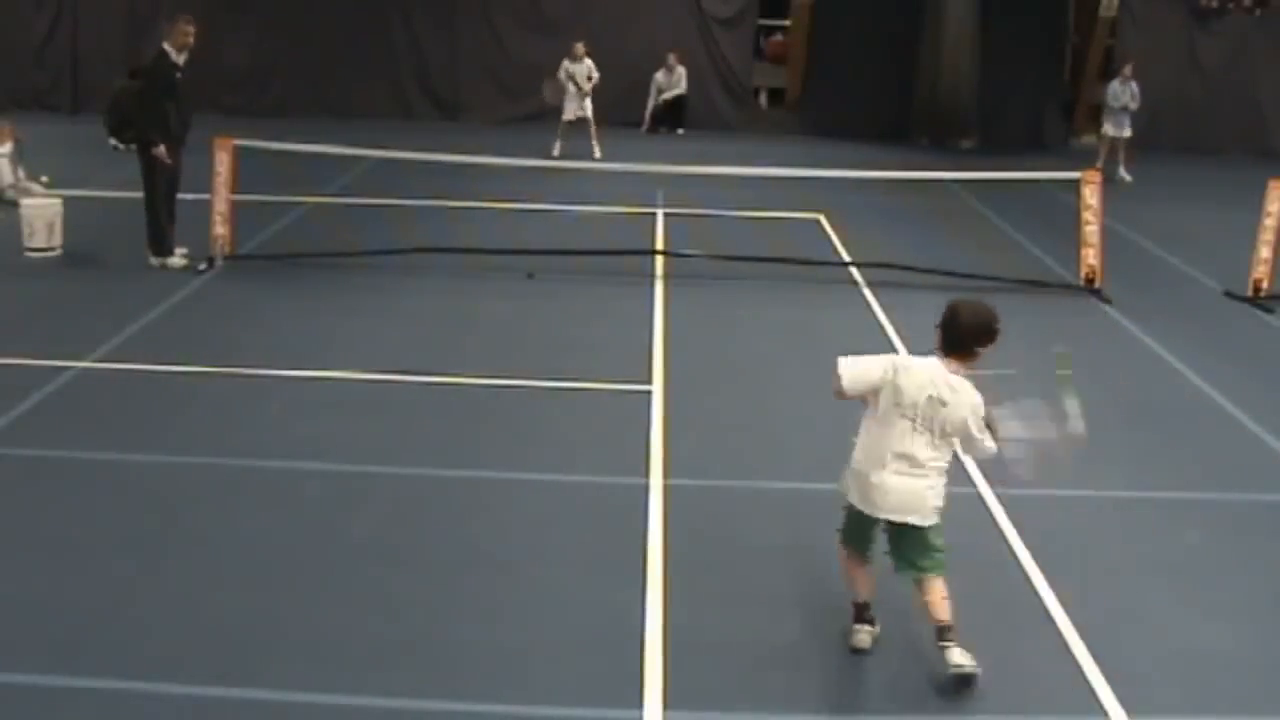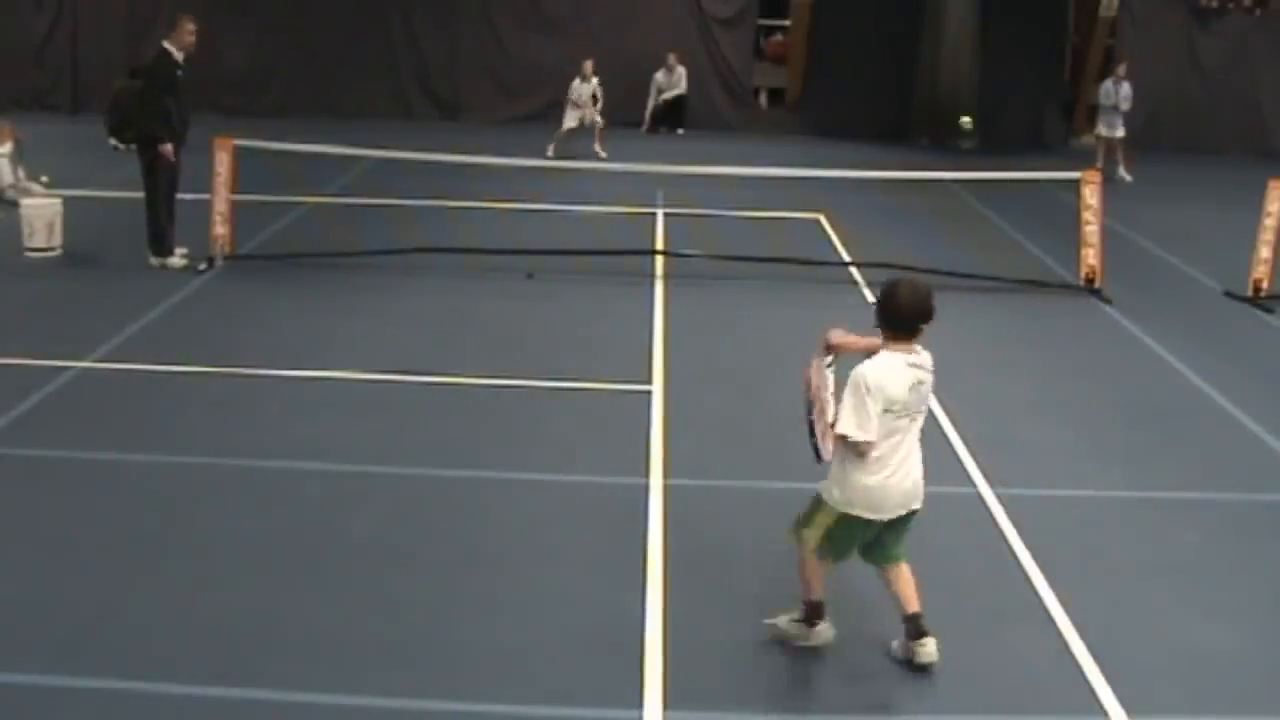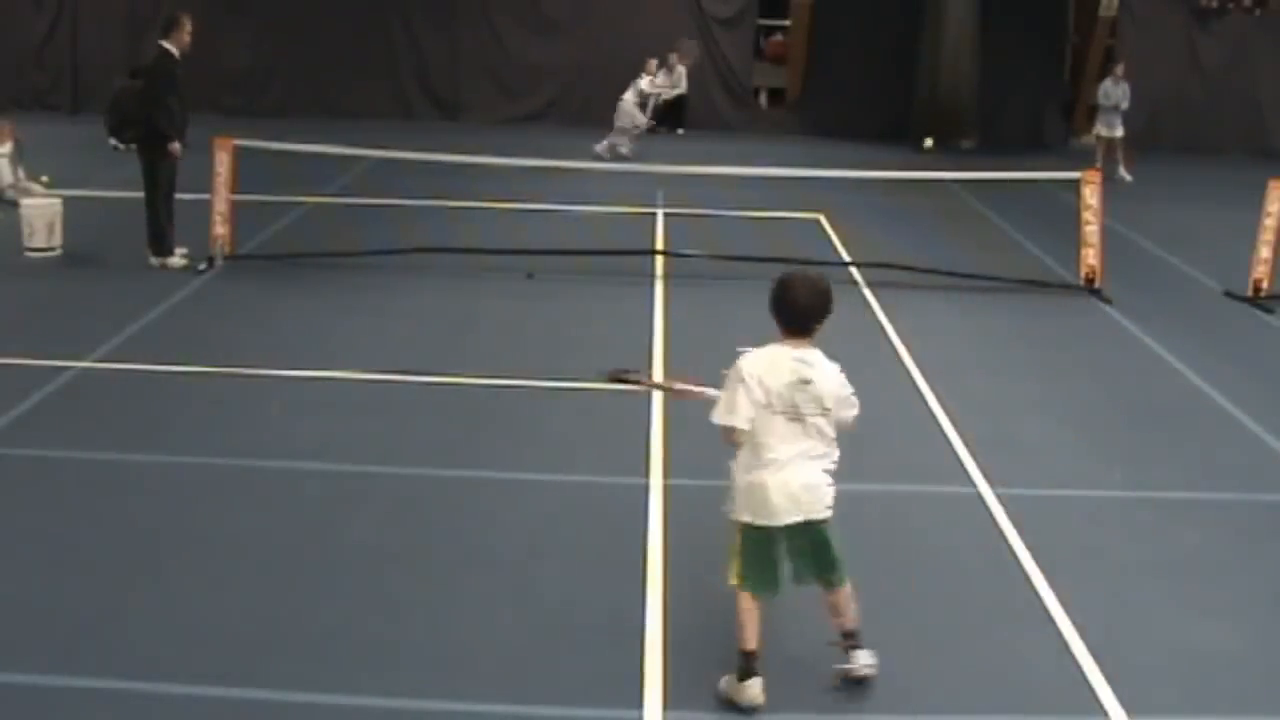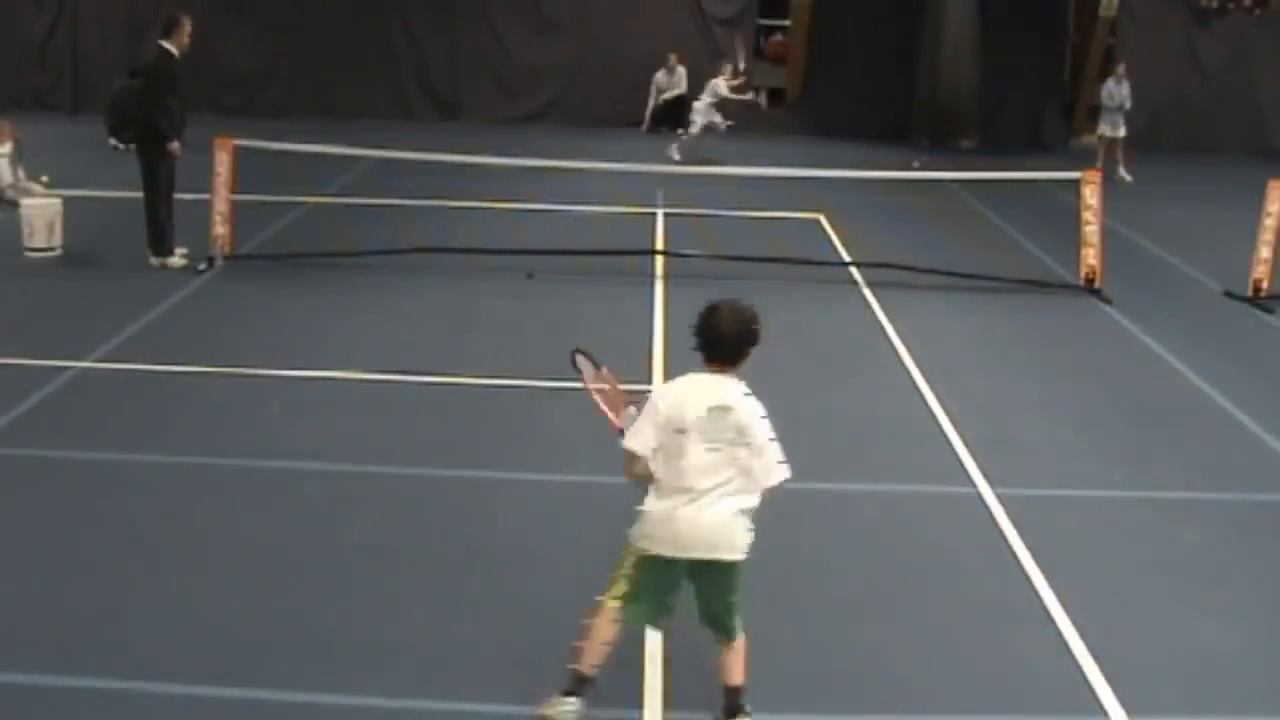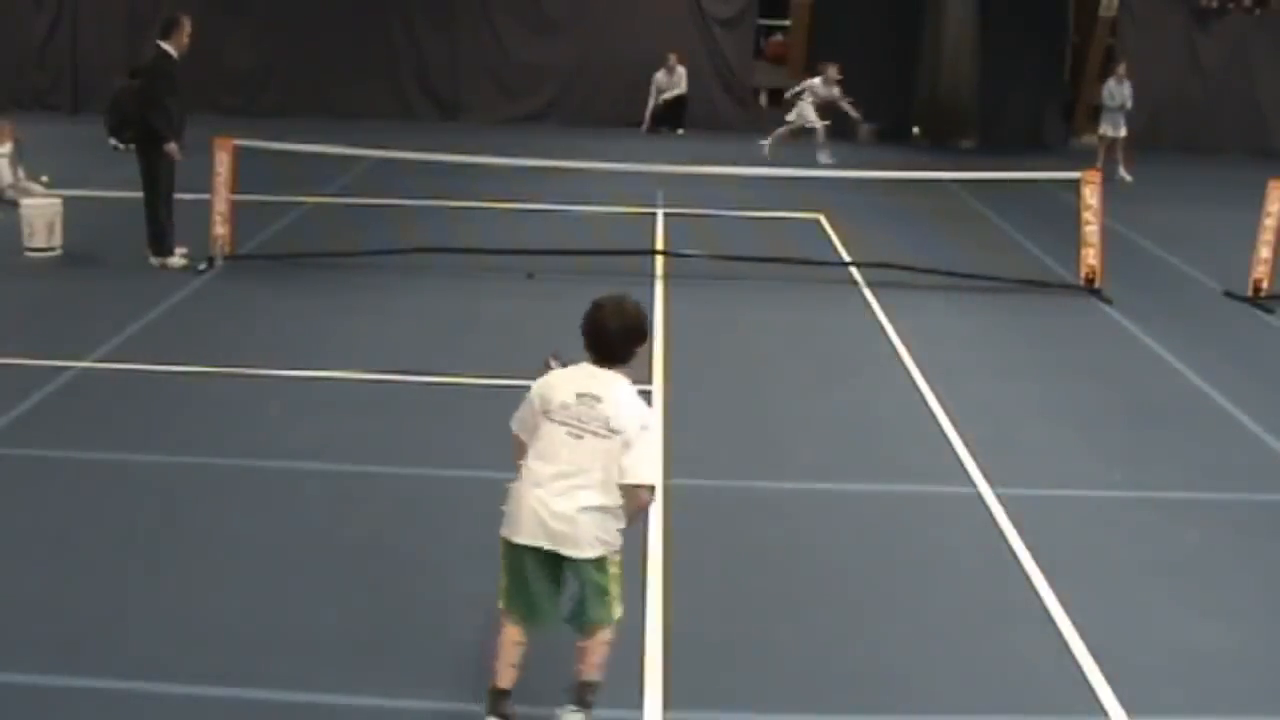
dt=0.3s
person 1, frame 1
left shoulder: (899, 367)
right shoulder: (972, 402)
left elbow: (839, 384)
right elbow: (983, 451)
left wrist: (874, 396)
right wrist: (990, 436)
left hip: (869, 483)
right hip: (919, 498)
left knee: (856, 549)
right knee: (927, 571)
left ankle: (863, 624)
right ankle: (949, 646)
person 1, frame 2
left shoulder: (867, 375)
right shoulder: (924, 362)
left elbow: (857, 445)
right elbow: (889, 349)
left wrist: (835, 423)
right wrist: (856, 343)
left hip: (861, 490)
right hip: (908, 489)
left knee: (811, 542)
right knee: (890, 557)
left ankle: (813, 621)
right ankle: (919, 638)
person 1, frame 3
left shoulder: (750, 366)
right shoulder: (831, 374)
left elbow: (736, 436)
right elbow: (846, 418)
left hip: (759, 494)
right hip: (813, 495)
left knee: (748, 586)
right knee: (831, 578)
left ankle: (748, 679)
right ankle: (856, 651)
person 1, frame 4
left shoulder: (668, 395)
right shoulder: (753, 413)
left elbow: (638, 468)
right elbow: (763, 485)
left hip: (666, 526)
right hip: (723, 536)
left knee: (614, 609)
right knee: (729, 630)
person 1, frame 5
left shoulder: (549, 383)
right shoulder: (636, 412)
left elbow: (522, 448)
right elbow: (640, 495)
right wrist: (619, 516)
left hip: (529, 516)
right hip: (592, 528)
left knee: (516, 617)
right knee: (599, 621)
person 2, frame 1
left shoulder: (180, 62)
right shoulder: (157, 65)
right elbow: (148, 106)
left wrist: (182, 133)
right wrist: (155, 142)
left hip: (173, 141)
right hip: (157, 144)
left knee: (169, 194)
right knee: (157, 196)
left ankle: (166, 244)
right ankle: (160, 252)
person 2, frame 2
left shoulder: (176, 61)
right shoulder: (160, 64)
right elbow: (151, 104)
right wrist: (161, 140)
left hip: (171, 140)
right hip: (158, 143)
left knee: (168, 194)
right knee: (158, 195)
left ankle: (166, 245)
right ankle: (160, 252)
person 2, frame 3
left shoulder: (168, 61)
right shoulder: (162, 63)
right elbow: (157, 105)
left wrist: (173, 137)
right wrist: (170, 138)
left hip: (165, 139)
right hip: (158, 141)
left knee: (165, 194)
right knee: (158, 195)
left ankle: (166, 245)
right ankle: (160, 252)
person 2, frame 4
left shoulder: (165, 60)
right shoulder: (162, 63)
right elbow: (157, 104)
left wrist: (172, 136)
right wrist: (170, 137)
left hip: (162, 139)
right hip: (156, 140)
left knee: (164, 193)
right knee: (158, 195)
left ankle: (165, 245)
right ankle: (160, 252)
person 2, frame 5
left shoulder: (165, 61)
right shoulder: (159, 64)
right elbow: (153, 105)
left wrist: (171, 137)
right wrist: (166, 139)
left hip: (163, 139)
right hip: (156, 142)
left knee: (164, 194)
right knee: (158, 195)
left ankle: (165, 245)
right ankle: (161, 252)
